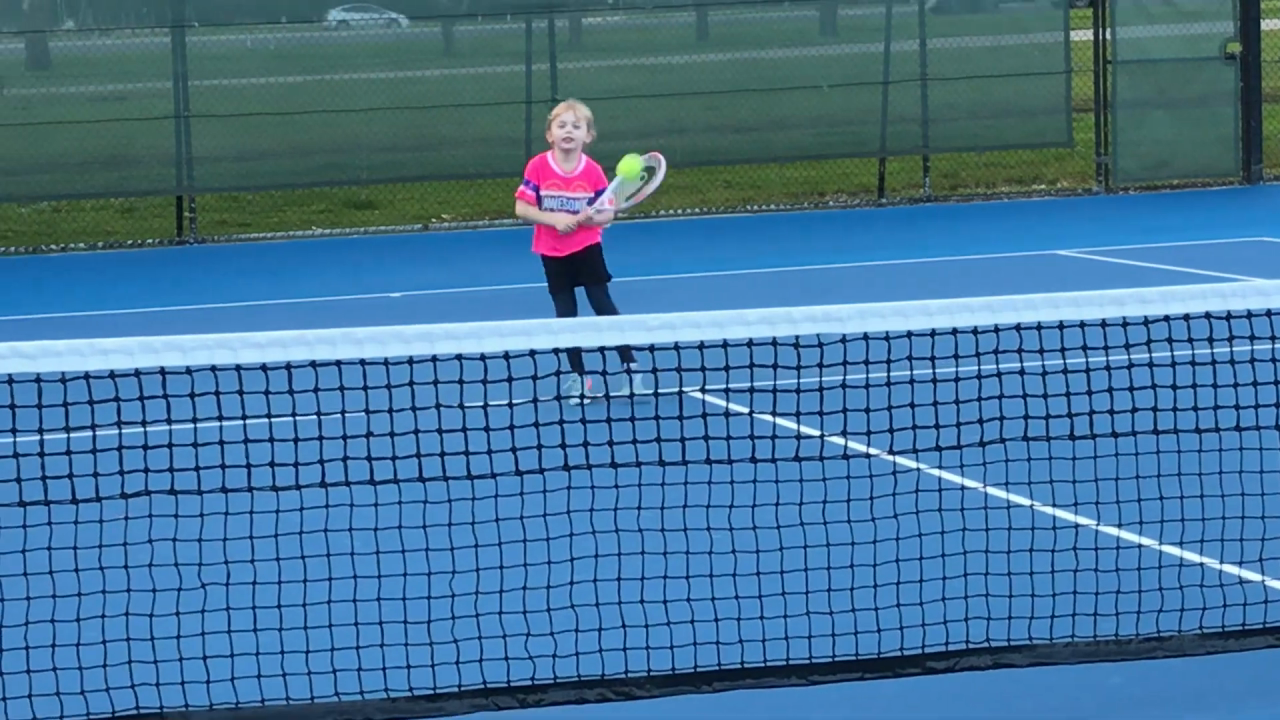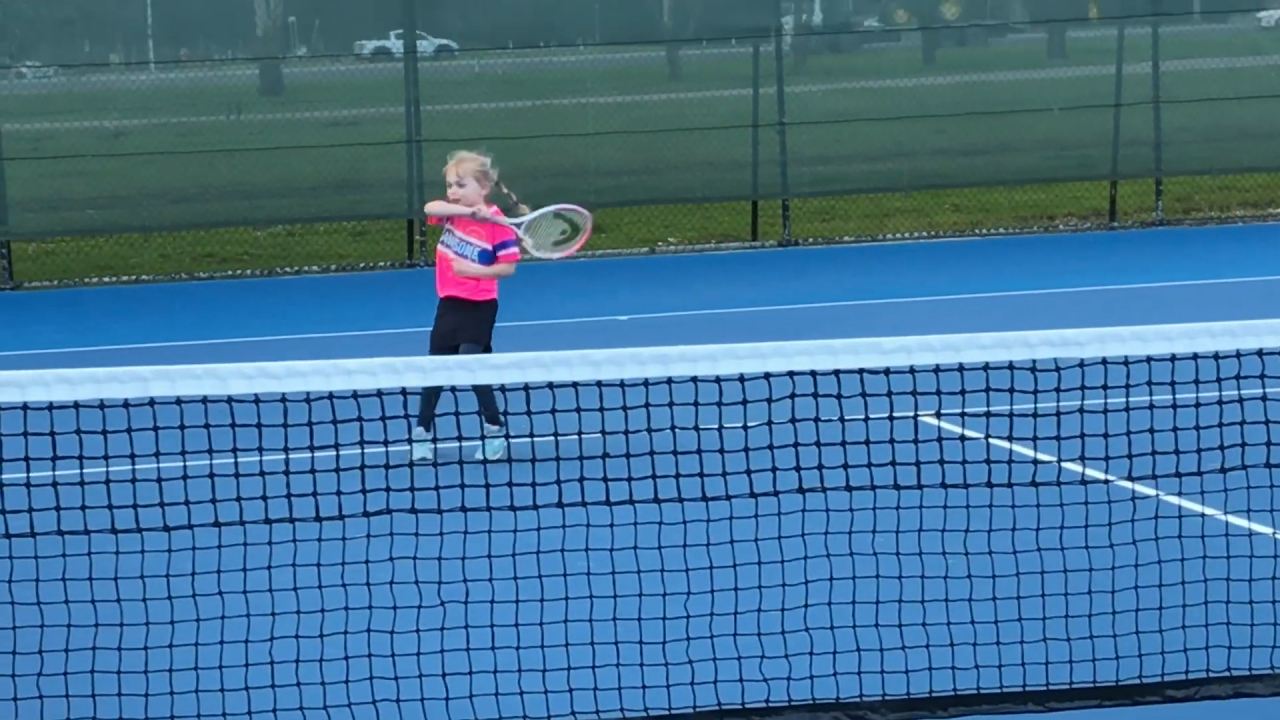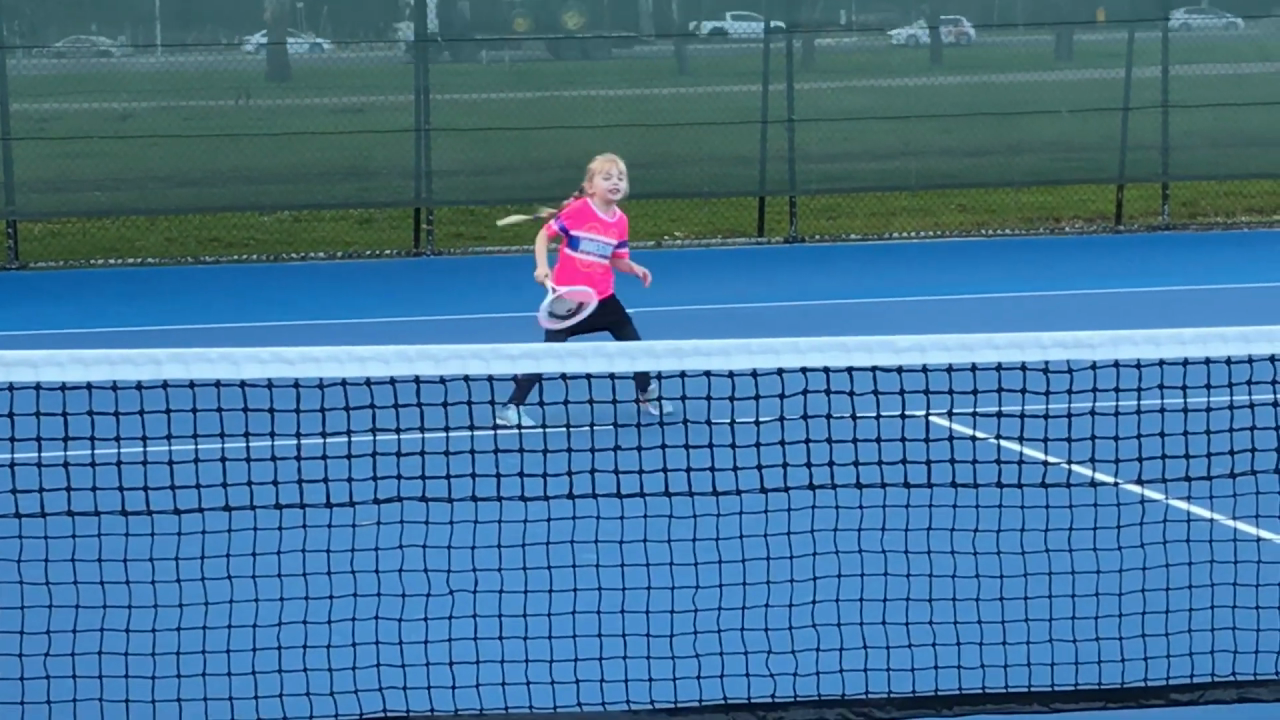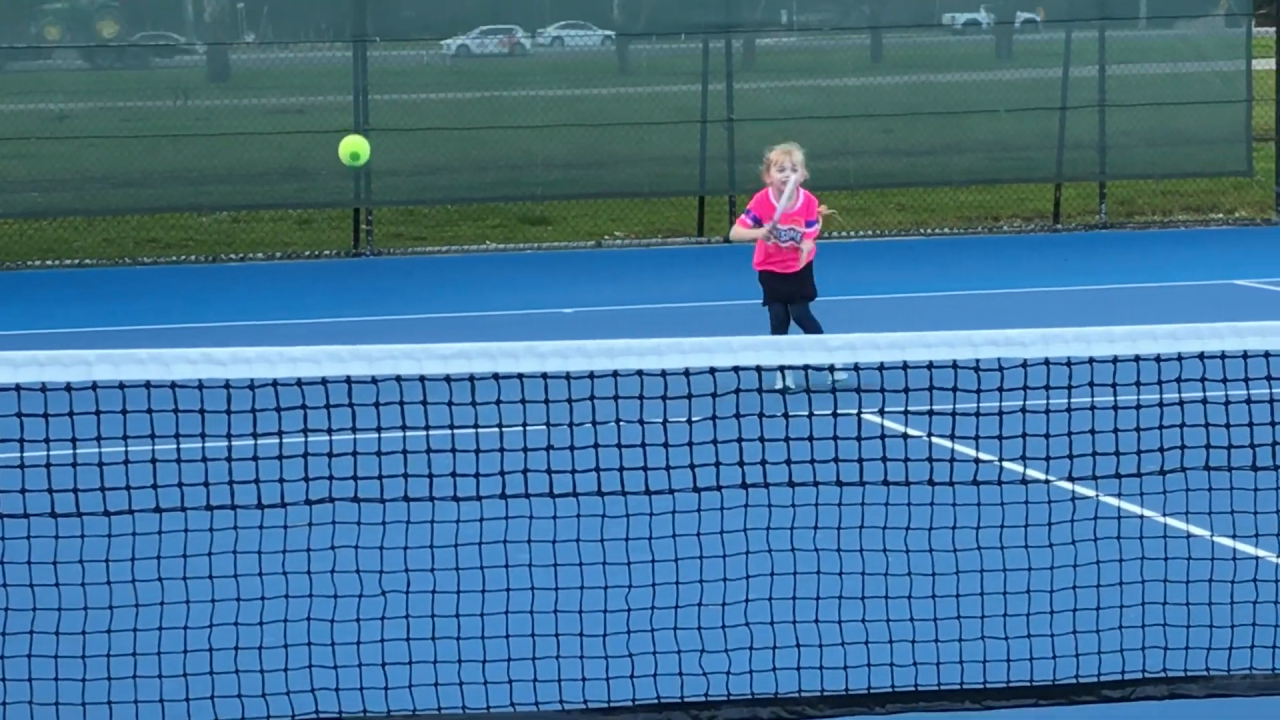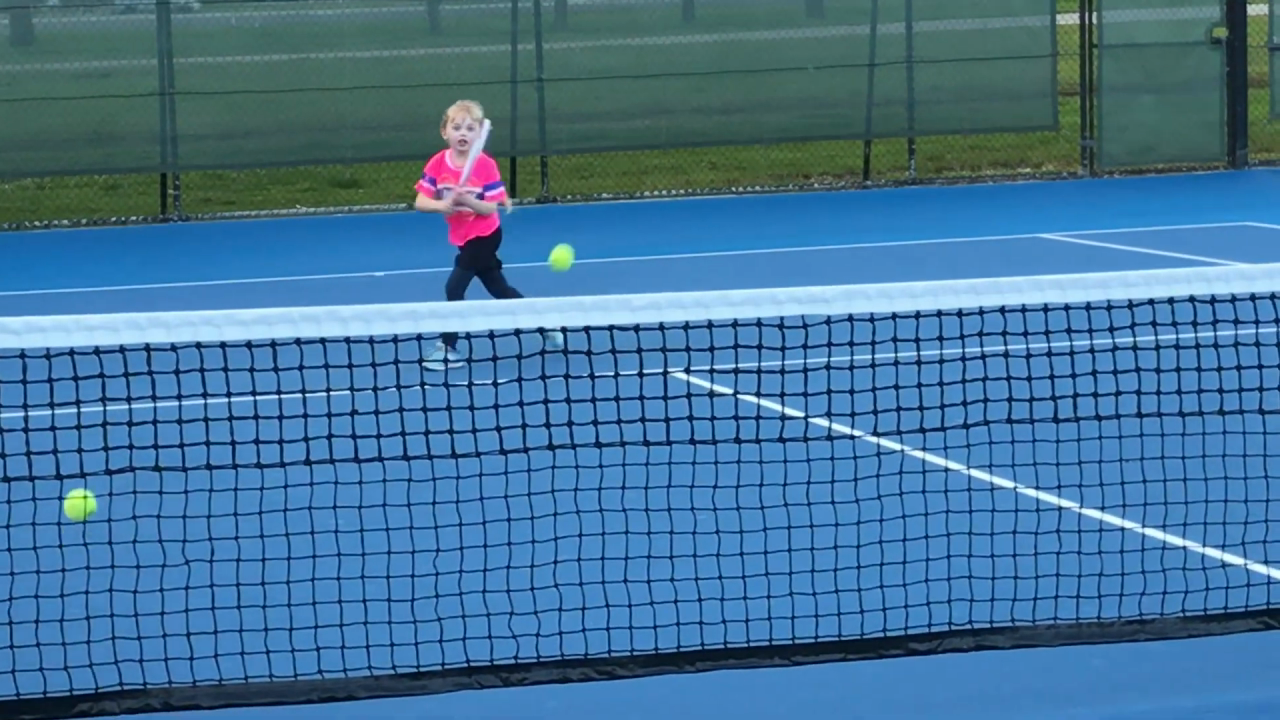
dt=1s
person 1, frame 1
left shoulder: (593, 171)
right shoulder: (538, 166)
left elbow: (607, 213)
right elbow: (521, 209)
left wrist: (590, 219)
right wrist: (553, 219)
left hip: (587, 249)
right hip: (552, 252)
left knee: (604, 310)
right knee: (566, 316)
left ankle: (632, 369)
right ankle: (578, 375)
person 1, frame 2
left shoulder: (498, 223)
right shoulder: (452, 209)
left elbow: (510, 266)
right elbow: (431, 209)
left wrist: (475, 270)
right wrist: (473, 211)
left hip: (479, 304)
right hip: (450, 301)
left ankle: (494, 427)
right ankle: (423, 430)
person 1, frame 3
left shoulder: (621, 221)
right shoulder: (575, 210)
right elbow: (543, 236)
left wrist: (636, 269)
right wrist: (542, 267)
left hip: (602, 295)
left knee: (633, 343)
left ankle: (647, 393)
right ankle: (512, 405)
person 1, frame 4
left shoulder: (809, 202)
right shoulder: (761, 201)
left elbow: (810, 240)
right elbow: (735, 233)
left wrist: (806, 248)
right wrist: (759, 234)
left hip: (799, 267)
right hip: (770, 268)
left knee: (800, 314)
right knee: (778, 318)
right ankle: (784, 369)
person 1, frame 5
left shoulder: (486, 165)
right shoulder: (436, 163)
left elbow: (491, 208)
right elbow: (420, 202)
left wrist: (468, 201)
right wrist: (446, 204)
left hip: (483, 236)
right hip: (464, 238)
left knee: (453, 286)
right knee: (499, 289)
left ankle: (449, 348)
right ankle: (546, 326)
